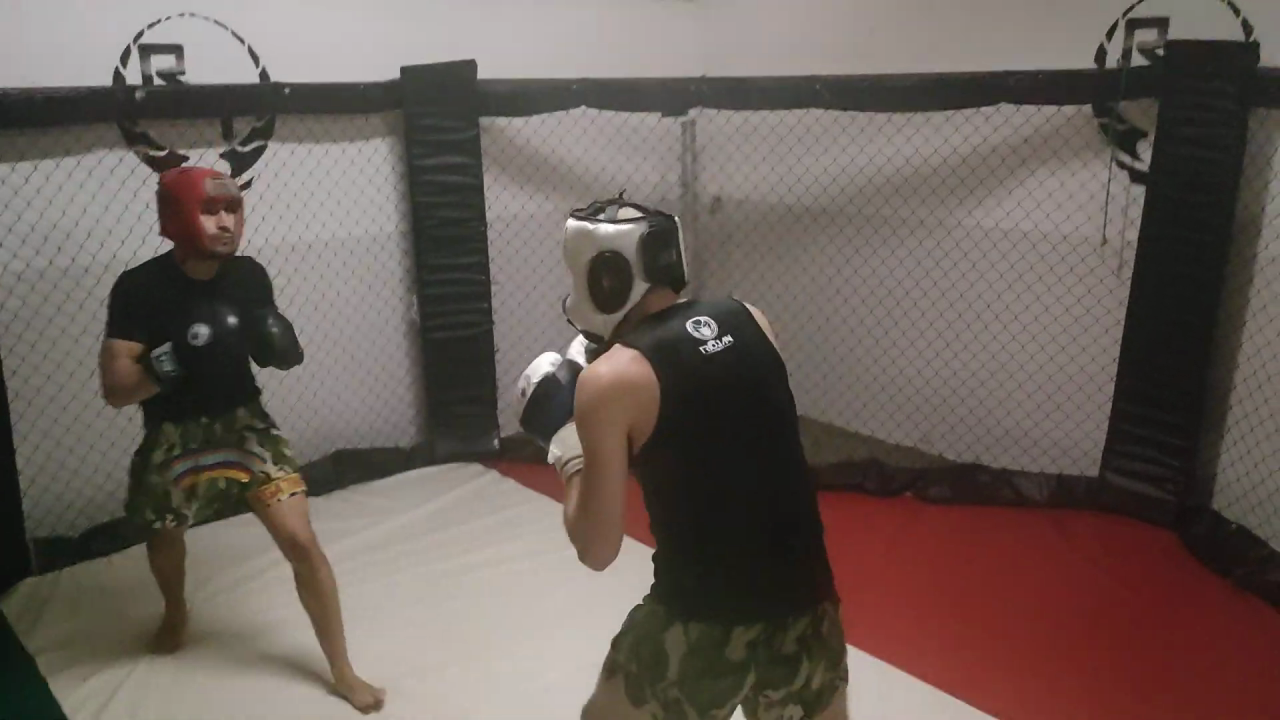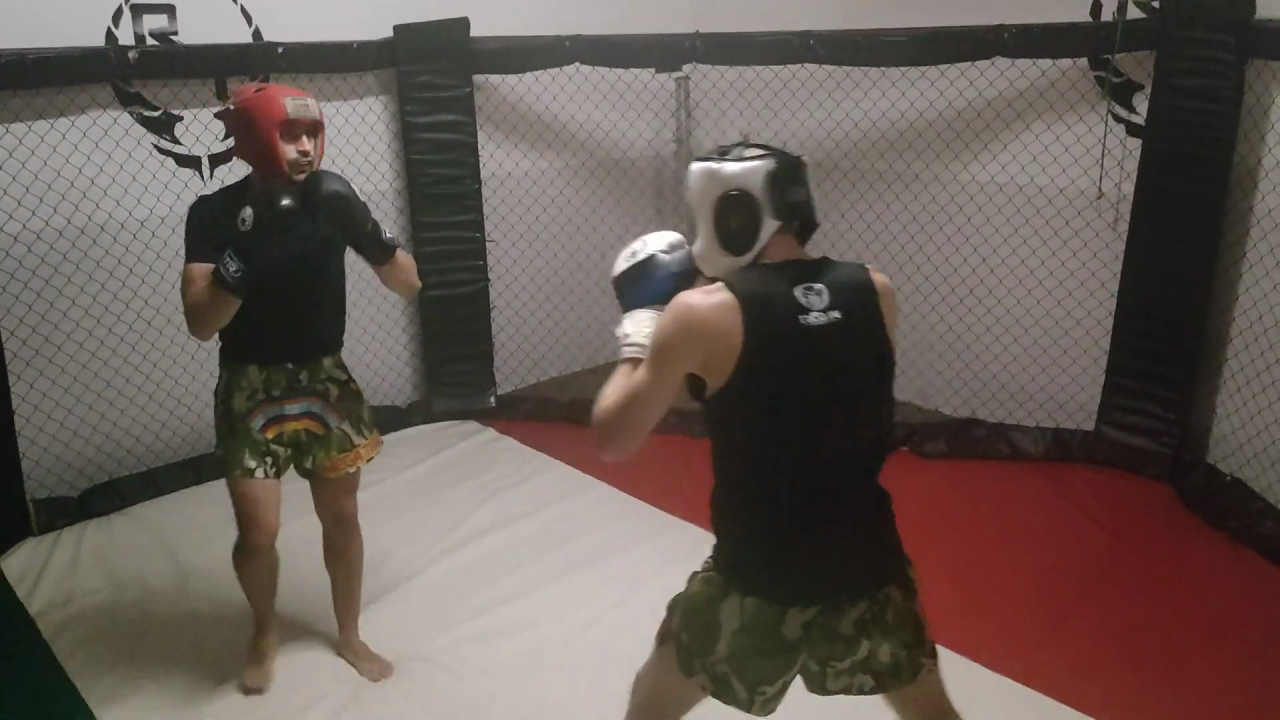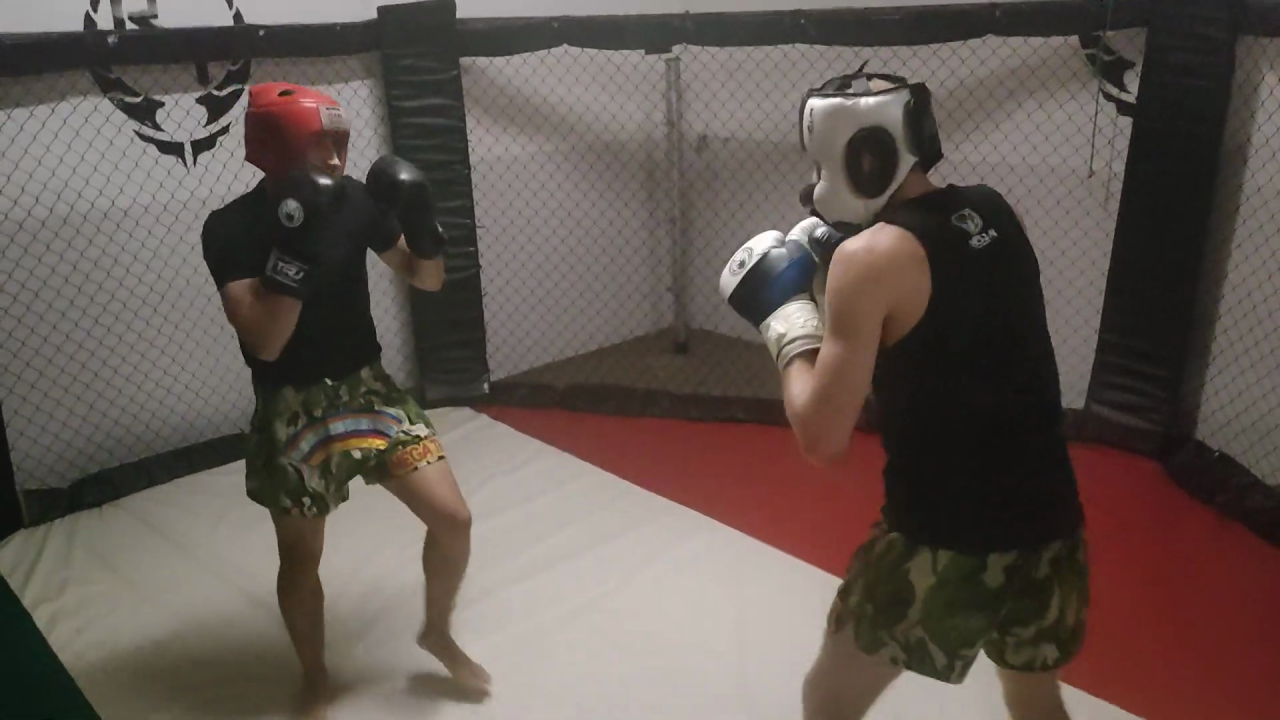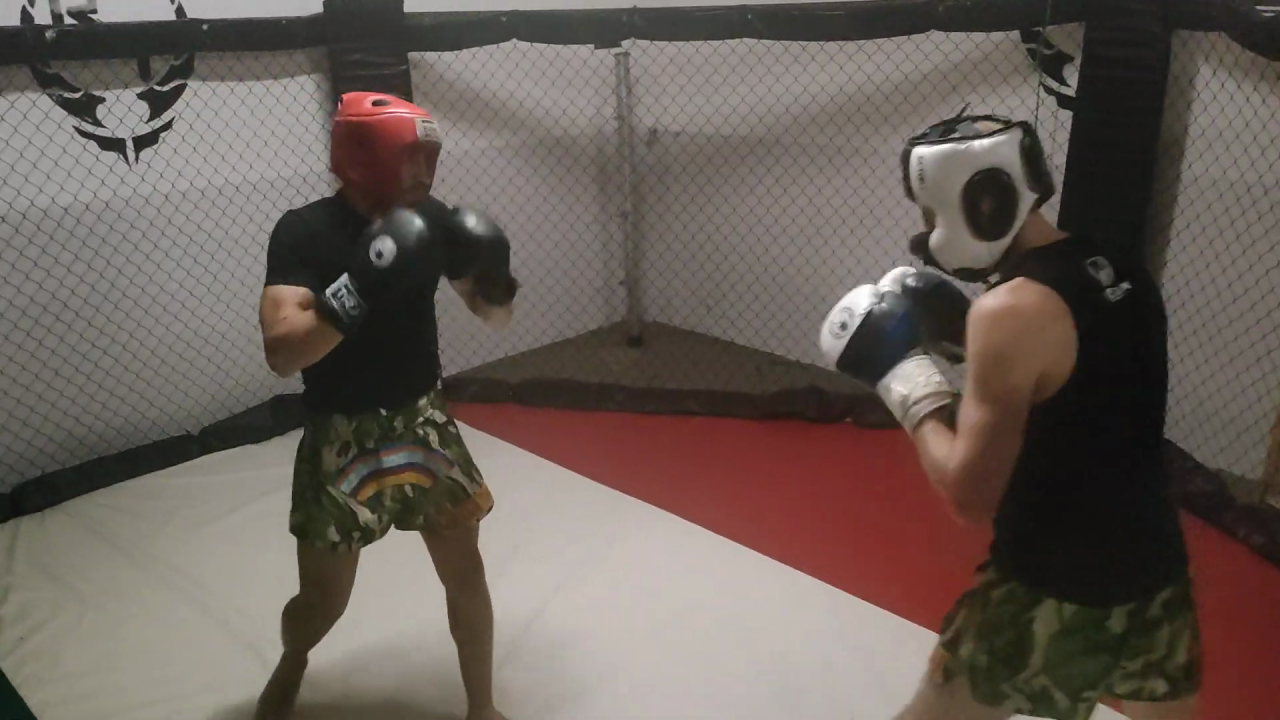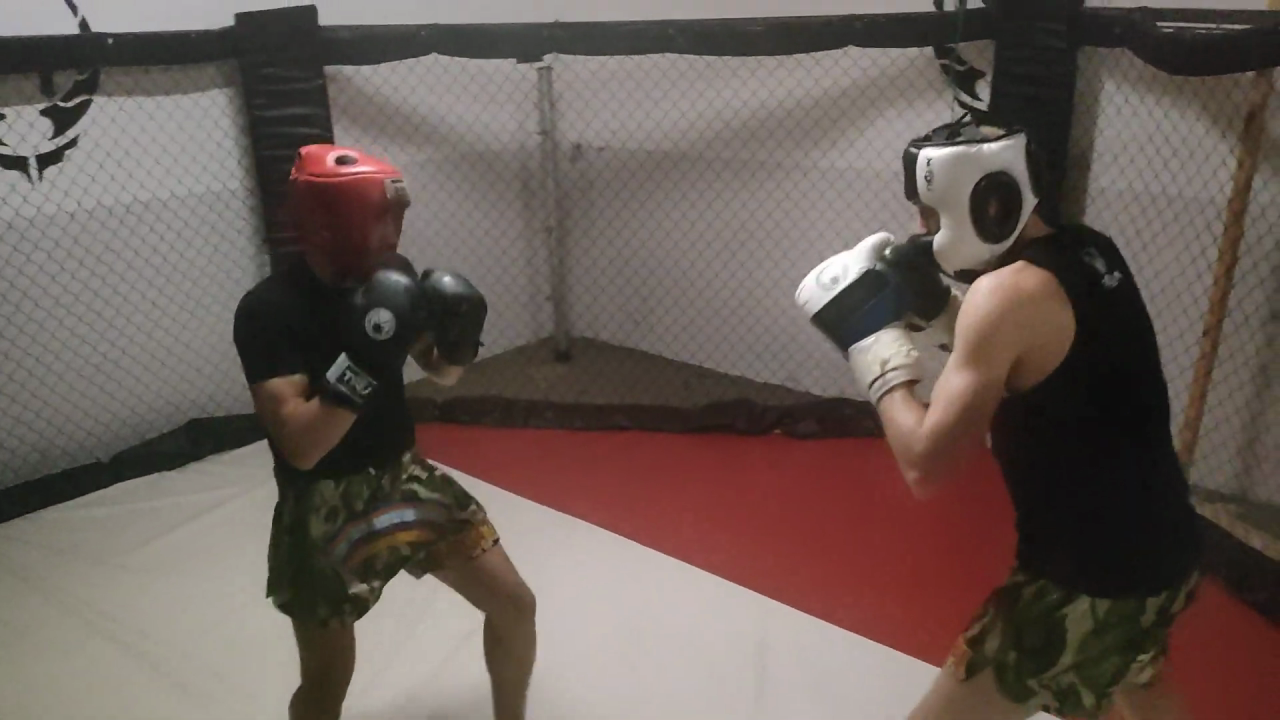
dt=0.4s
person 1, frame 1
left shoulder: (250, 276)
right shoulder: (139, 288)
right elbow: (116, 388)
left wrist: (280, 345)
right wrist: (178, 354)
left hip: (244, 425)
right hip: (175, 438)
left knee: (302, 544)
right knee: (165, 544)
left ankle: (344, 672)
right ankle: (176, 611)
person 1, frame 2
left shoulder: (329, 200)
right shoulder: (214, 214)
left elbow: (408, 286)
right elbow: (200, 323)
left wrist: (367, 231)
right wrist: (243, 256)
left hip: (326, 378)
right hip: (253, 387)
left knee: (341, 516)
right knee: (259, 532)
left ankle: (348, 635)
right ankle: (263, 630)
person 1, frame 3
left shoulder: (354, 198)
right shoulder: (230, 228)
left elbow: (427, 280)
right elbow: (264, 342)
left wrist: (423, 226)
right wrist: (293, 251)
left hip: (369, 390)
right hip: (293, 411)
left knee: (452, 518)
right knee: (300, 558)
left ankle: (438, 630)
person 1, frame 4
left shoulder: (431, 221)
right shoulder: (304, 233)
left elbow: (494, 315)
right elbow: (281, 351)
left wrist: (495, 278)
right wrist: (361, 288)
left hip: (424, 422)
right hip: (341, 438)
left knee: (465, 575)
right knee: (323, 598)
right ankle: (290, 667)
person 1, frame 5
left shoulder: (394, 276)
right shoulder: (267, 311)
left elbow: (443, 370)
right elbow: (302, 447)
left wrist: (457, 343)
right wrist: (363, 357)
left hip: (404, 477)
right hip: (326, 508)
left knee: (514, 603)
person 2, frame 1
left shoulder: (612, 379)
right shoulder: (750, 320)
left elbow: (598, 548)
left wrist: (566, 442)
left hip: (699, 614)
right hip: (802, 594)
person 2, frame 2
left shoulder: (702, 313)
right shoulder: (875, 292)
left elbow: (612, 440)
left wrist: (640, 321)
left hip: (758, 586)
right hip: (868, 571)
person 2, frame 3
left shoulder: (869, 256)
right shoulder: (998, 217)
left elbow: (821, 436)
left wrist: (788, 315)
left hip: (941, 544)
right hip: (1048, 525)
person 2, frame 4
left shoulder: (1009, 310)
right shoulder: (1120, 268)
left elbow: (971, 494)
left wrist: (906, 372)
right wrist: (965, 336)
left hip: (1053, 592)
right hip: (1153, 572)
person 2, frame 5
left shoulder: (1009, 291)
right shoulder: (1094, 254)
left elbow: (928, 465)
left wrist: (876, 343)
right wrist: (936, 310)
left hip: (1082, 582)
right hip: (1165, 551)
